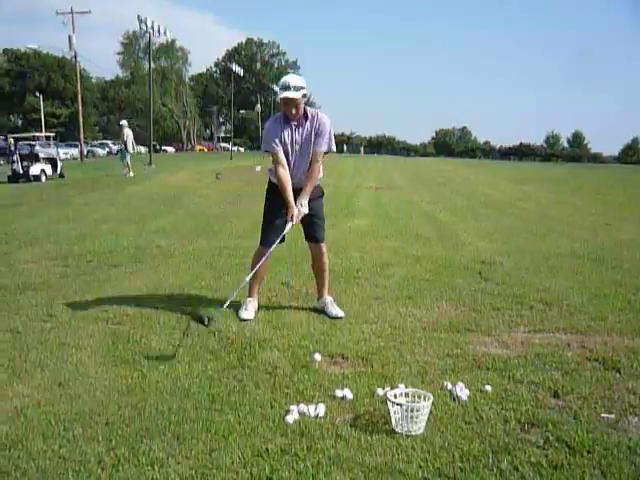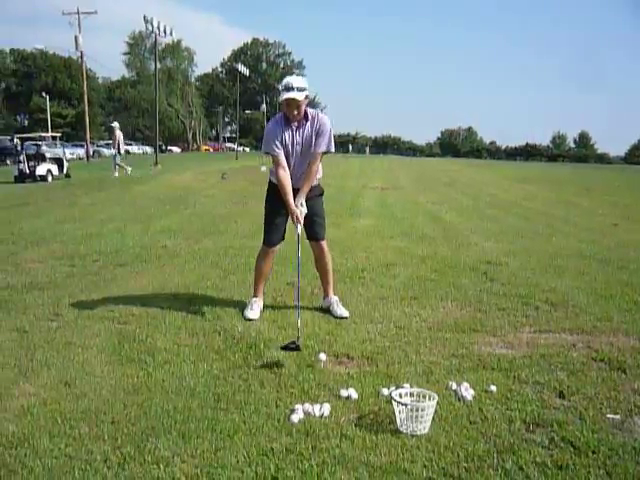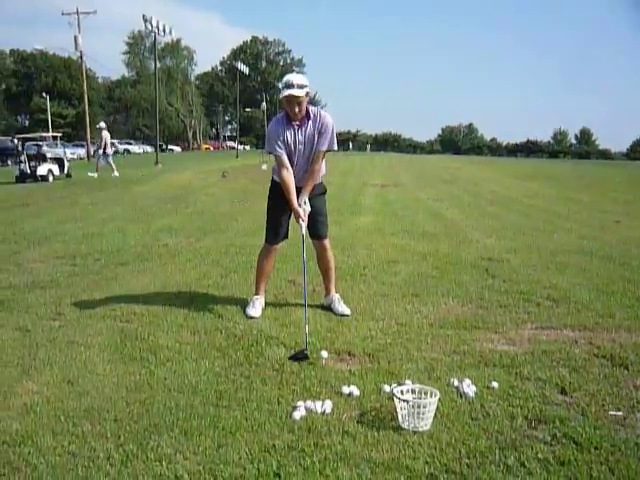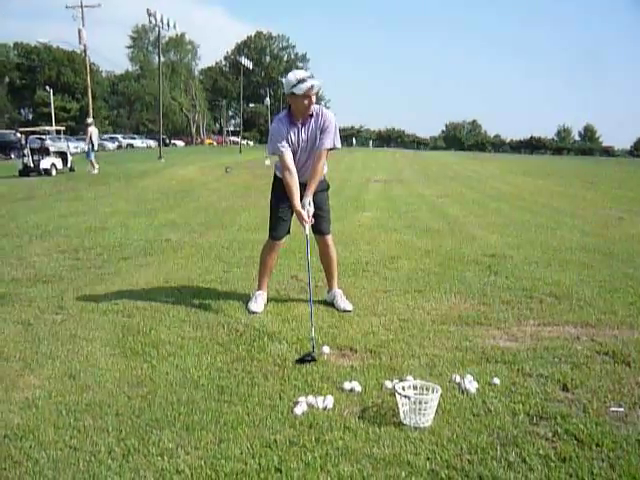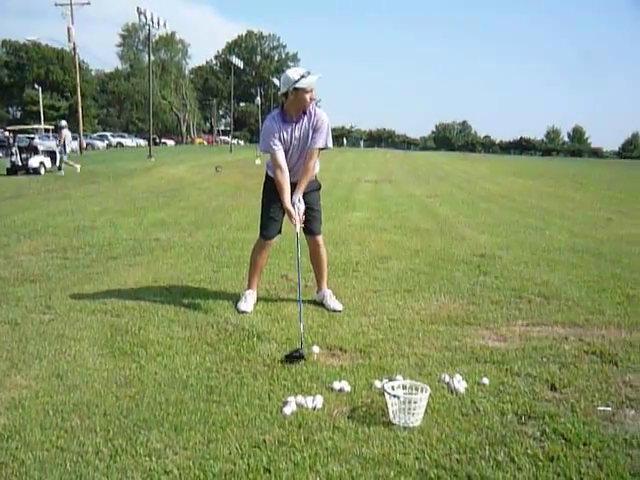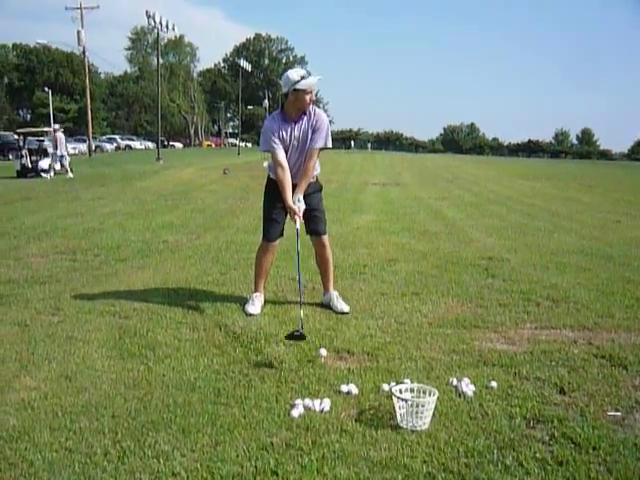
dt=0.4s
person 1, frame 1
left shoulder: (320, 121)
right shoulder: (273, 126)
left elbow: (316, 164)
right elbow: (280, 167)
left wrist: (303, 199)
right wrist: (290, 204)
left hip: (310, 190)
right hip: (279, 189)
left knee: (319, 246)
right knee: (266, 245)
left ankle: (324, 298)
right ankle: (251, 299)
person 1, frame 2
left shoulder: (321, 122)
right shoulder: (274, 127)
left elbow: (314, 164)
right elbow: (280, 168)
left wrist: (301, 198)
right wrist: (290, 206)
left hip: (310, 189)
right hip: (279, 190)
left knee: (320, 244)
right knee: (269, 245)
left ankle: (329, 298)
right ankle: (256, 298)
person 1, frame 3
left shoulder: (323, 120)
right shoulder: (276, 127)
left elbow: (317, 163)
right elbow: (284, 168)
left wrist: (304, 197)
right wrist: (294, 205)
left hip: (313, 187)
right hip: (281, 188)
left knee: (322, 242)
right knee: (271, 243)
left ankle: (331, 295)
right ankle: (258, 296)
person 1, frame 4
left shoulder: (326, 118)
right shoulder: (279, 126)
left elbow: (320, 160)
right elbow: (288, 168)
left wrist: (308, 197)
right wrist: (297, 207)
left hip: (316, 184)
right hip: (284, 184)
left knee: (325, 237)
right knee: (275, 238)
left ankle: (334, 291)
right ankle: (261, 291)
person 1, frame 5
left shoulder: (319, 118)
right shoulder: (272, 124)
left elbow: (311, 160)
right elbow: (279, 167)
left wrist: (298, 195)
right wrist: (287, 205)
left hip: (308, 184)
right hip: (276, 183)
left knee: (316, 238)
right knee: (266, 238)
left ankle: (323, 291)
right ankle: (251, 291)
person 1, frame 6
left shoulder: (318, 118)
right shoulder: (272, 124)
left elbow: (311, 161)
right elbow: (280, 165)
left wrist: (299, 197)
right wrist: (289, 202)
left hip: (309, 184)
right hip: (278, 185)
left knee: (321, 239)
right knee: (269, 240)
left ankle: (329, 293)
right ankle: (257, 294)
